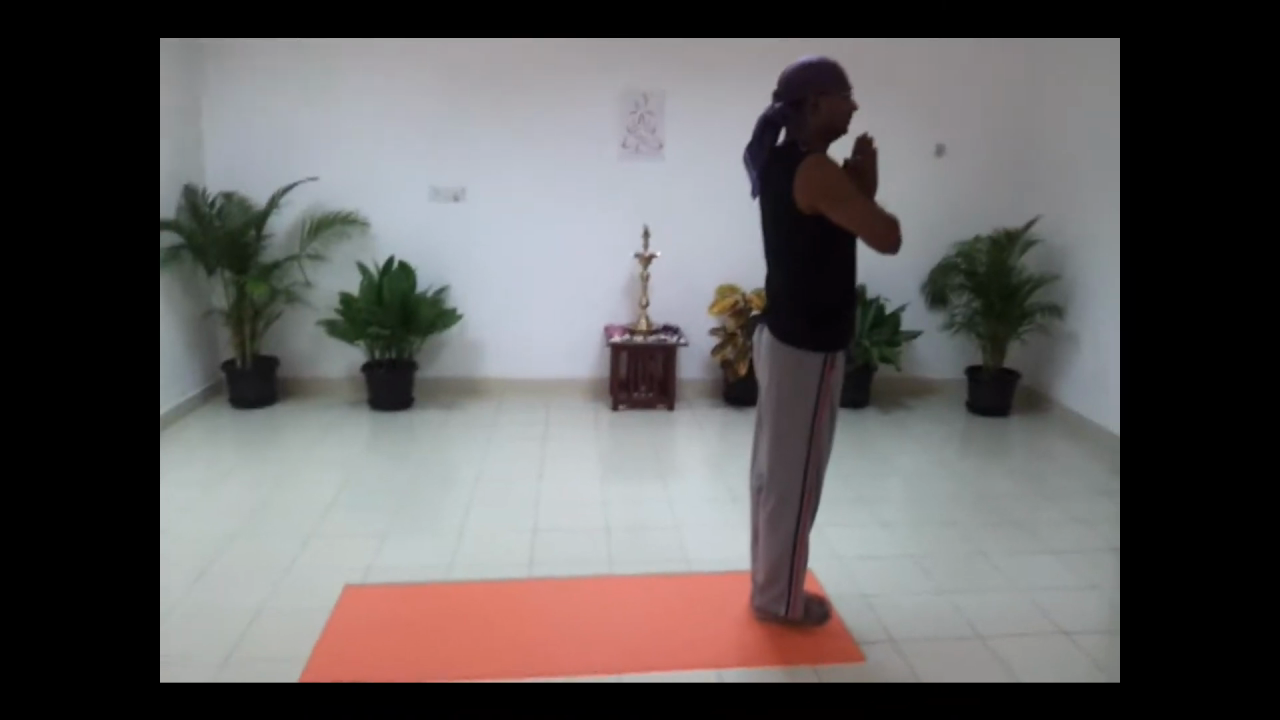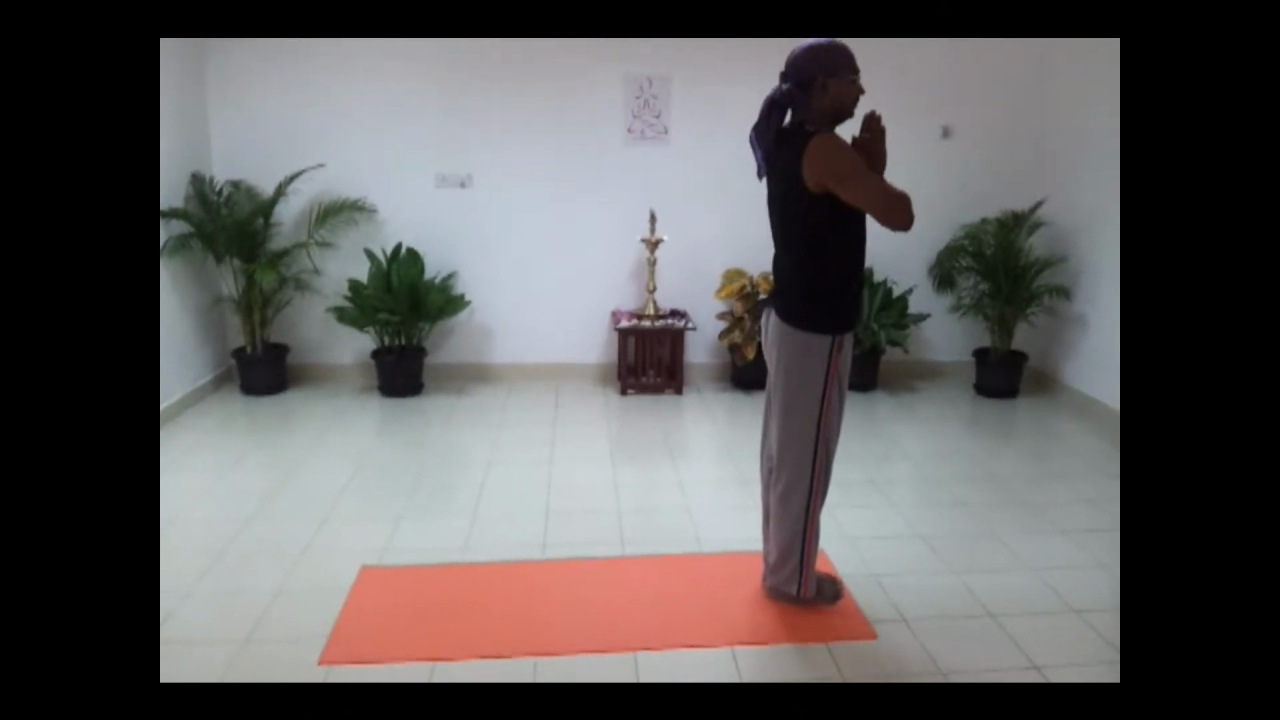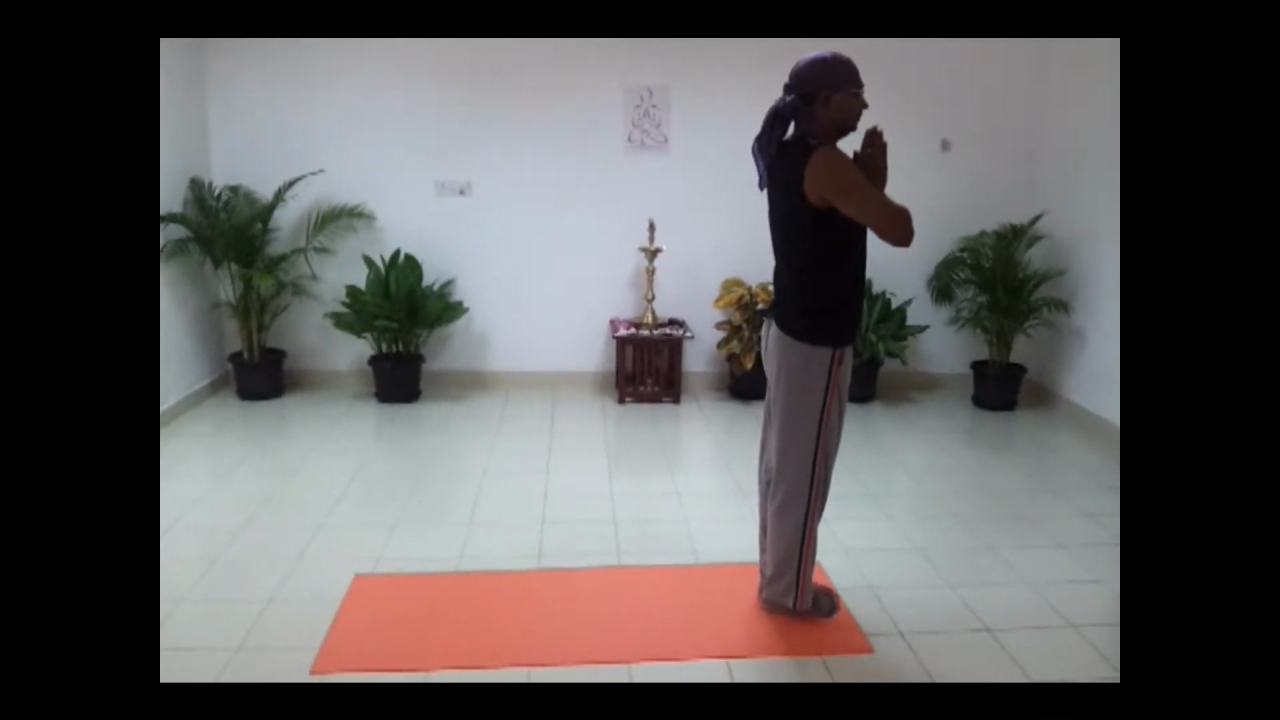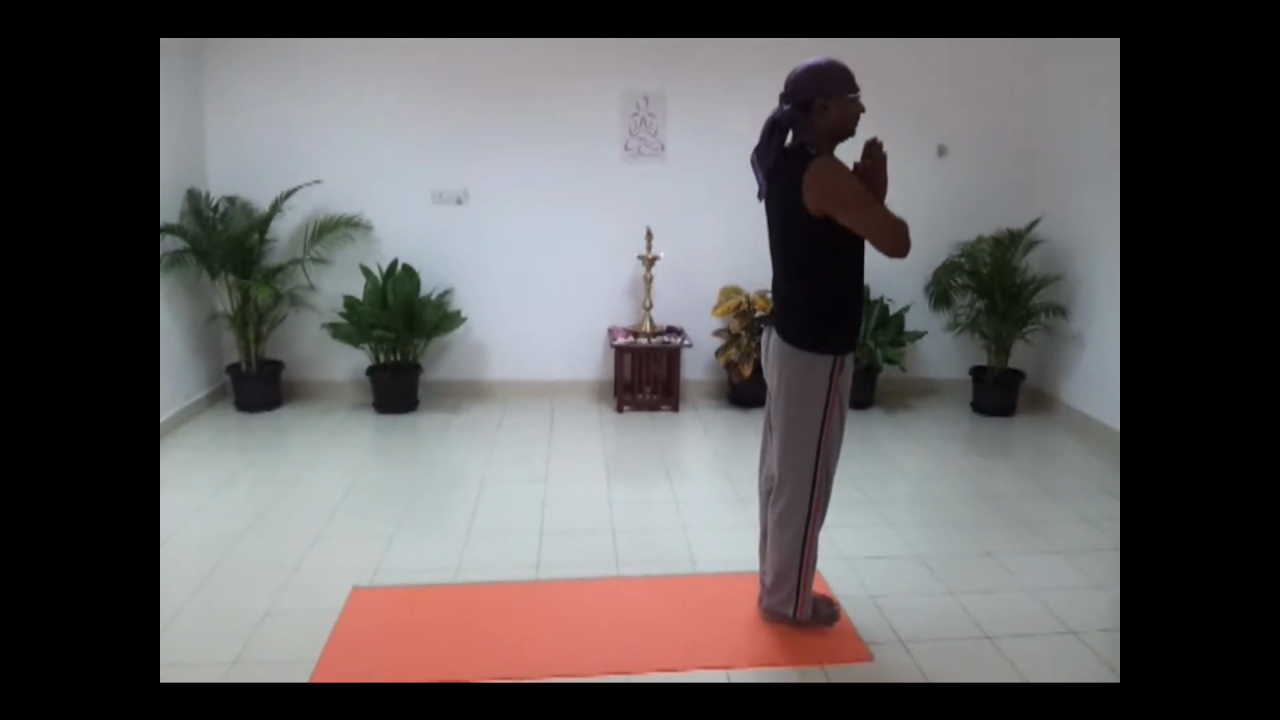
dt=1s
person 1, frame 1
left shoulder: (782, 162)
right shoulder: (816, 171)
left elbow: (832, 227)
right elbow: (887, 237)
left wrist: (857, 188)
right wrist: (866, 188)
left hip: (782, 335)
right hip: (807, 347)
left knee: (776, 469)
right knee: (794, 475)
left ankle: (772, 583)
right ankle: (780, 598)
person 1, frame 2
left shoulder: (789, 145)
right shoulder: (824, 150)
left elbow: (844, 204)
right elbow: (899, 214)
left wrist: (865, 167)
right wrist: (875, 167)
left hip: (789, 318)
right hip: (815, 329)
left knee: (786, 451)
right knee: (804, 456)
left ankle: (783, 564)
right ankle: (792, 579)
person 1, frame 3
left shoulder: (790, 157)
right shoulder: (826, 164)
left elbow: (843, 218)
right elbow: (900, 230)
left wrist: (867, 181)
right wrist: (876, 182)
left hip: (789, 330)
right hip: (816, 341)
left knee: (783, 463)
right knee: (802, 469)
left ankle: (778, 575)
right ankle: (788, 591)
person 1, frame 4
left shoulder: (788, 165)
right shoulder: (825, 174)
right elbow: (896, 242)
left wrist: (866, 194)
right wrist: (876, 196)
left hip: (789, 340)
right hip: (817, 352)
left knee: (783, 472)
right knee: (803, 480)
left ankle: (778, 585)
right ankle: (788, 600)
